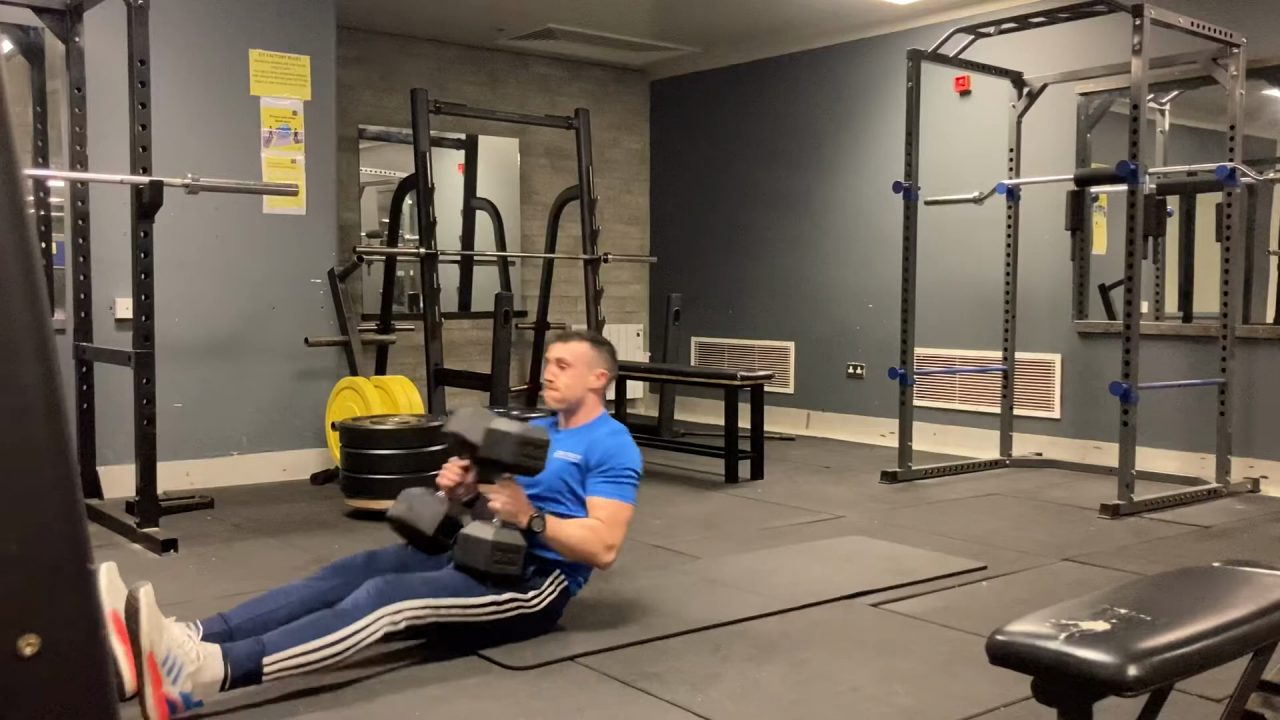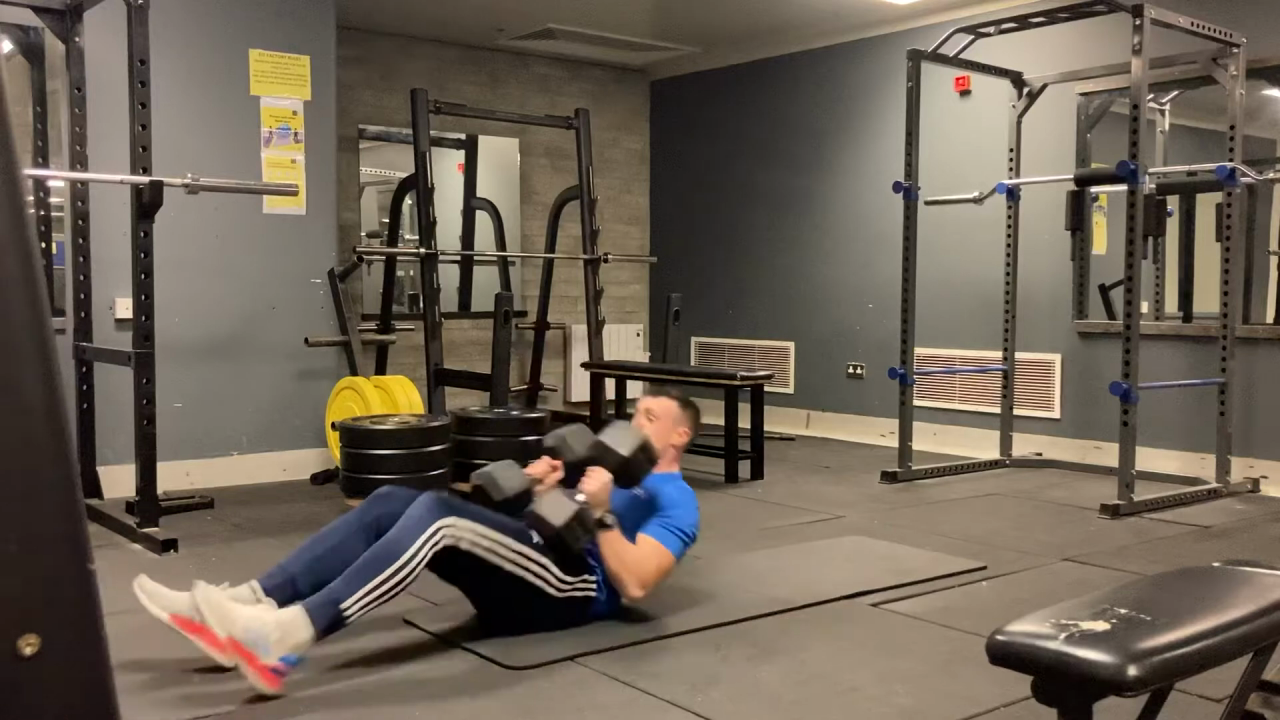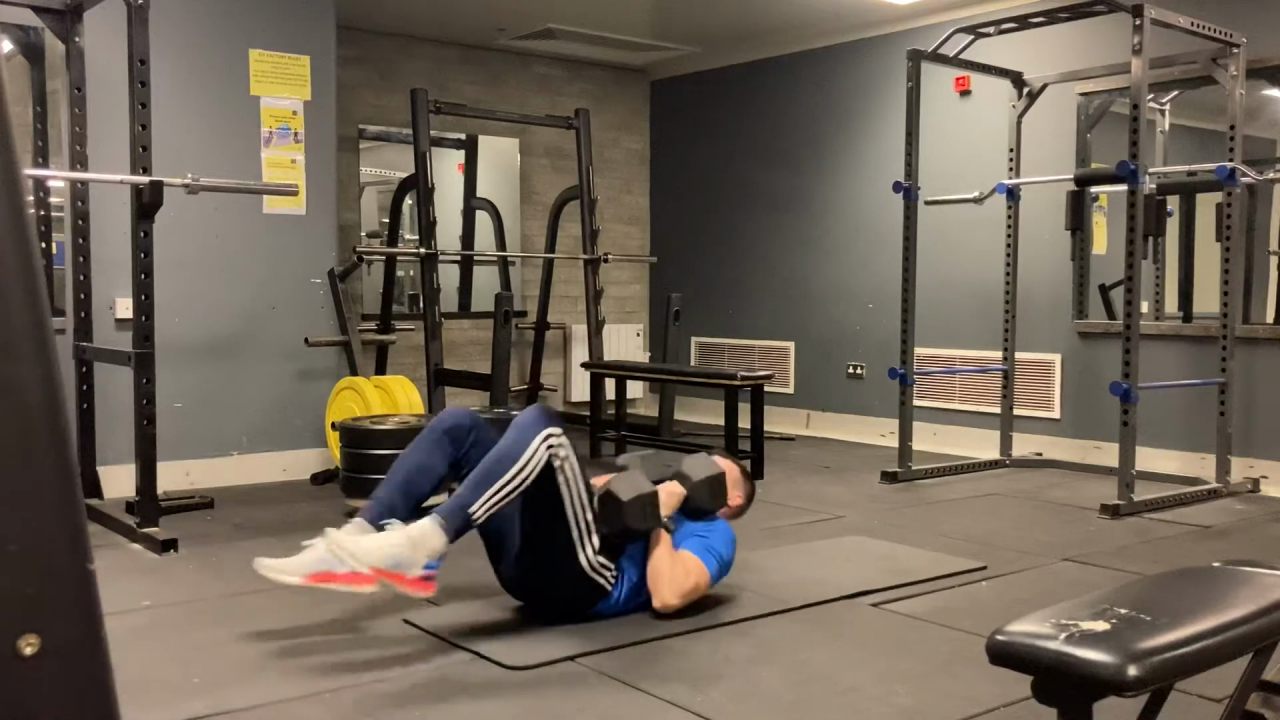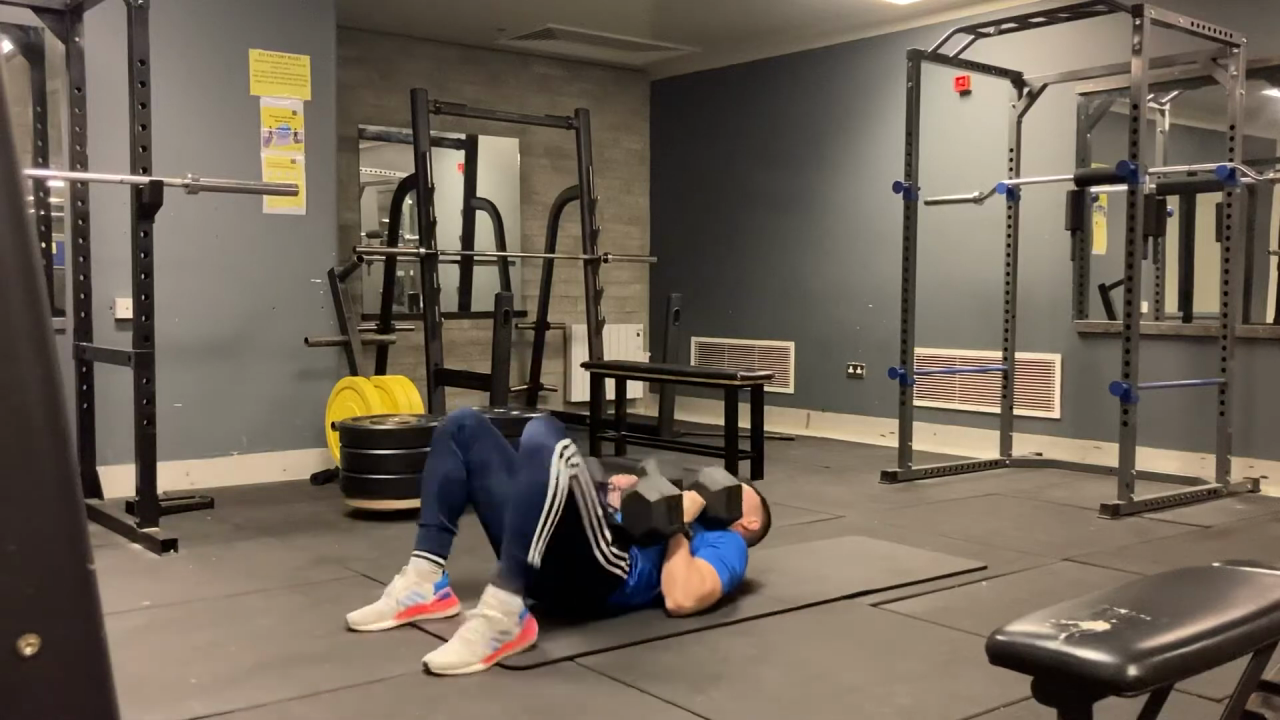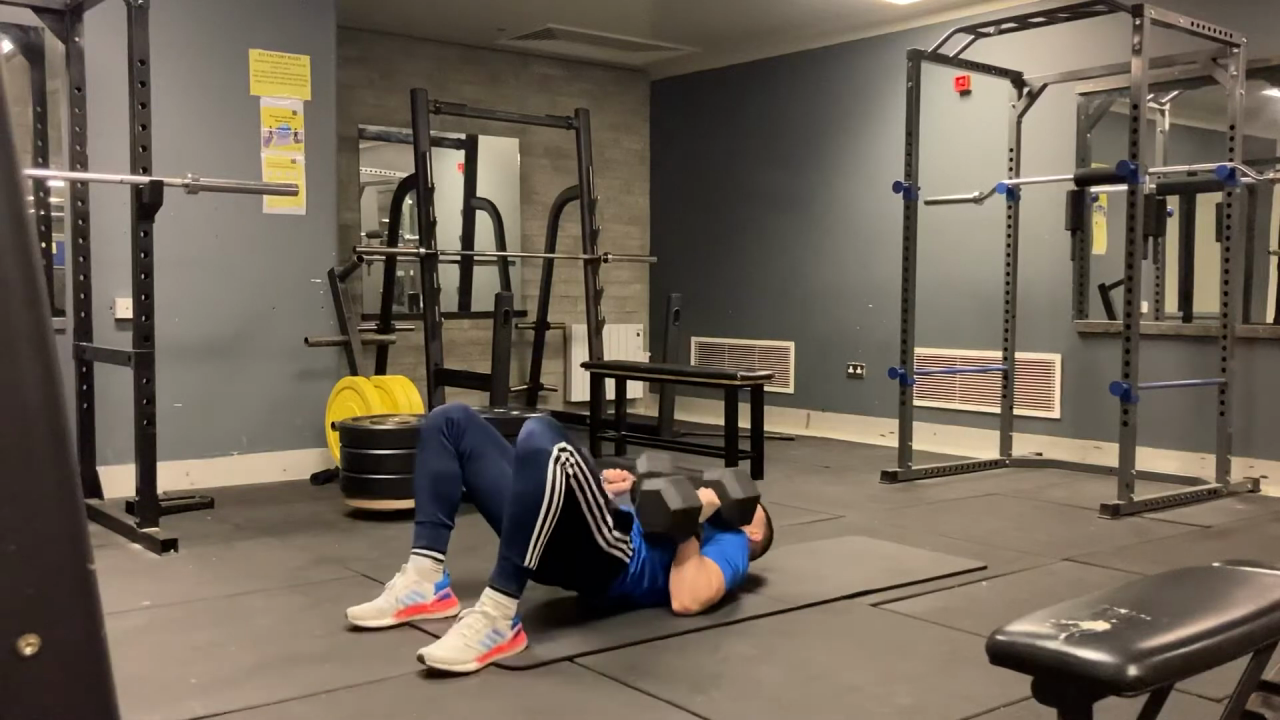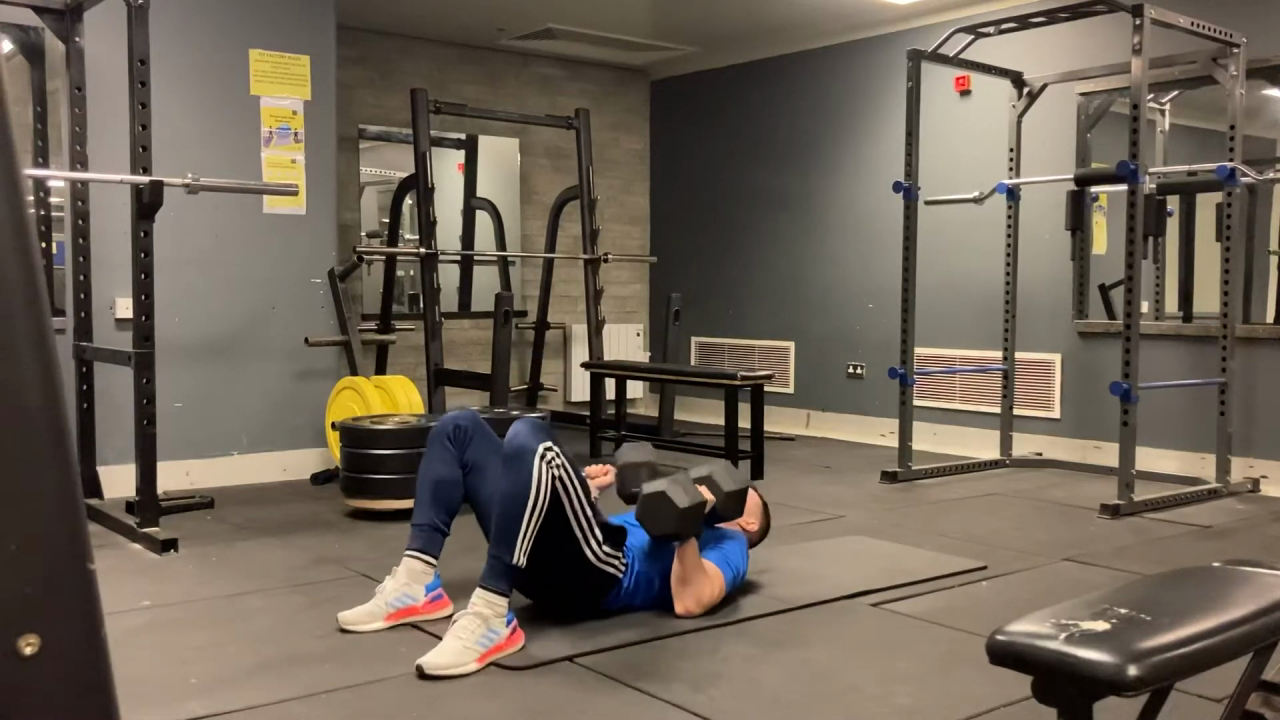
dt=0.3s
person 1, frame 1
left shoulder: (612, 446)
right shoulder: (536, 429)
left elbow: (603, 548)
left wrist: (529, 517)
right wrist: (464, 488)
left hip: (535, 584)
left knee: (386, 602)
right knee: (349, 574)
left ankle: (196, 676)
right ankle: (189, 643)
person 1, frame 2
left shoulder: (676, 504)
right shoulder: (612, 465)
left elbow: (634, 583)
left wrist: (598, 509)
right wrist: (532, 484)
left hip: (571, 590)
right hip: (521, 568)
left knee: (435, 510)
right knee: (391, 502)
left ankle: (288, 639)
right ankle: (246, 607)
person 1, frame 3
left shoulder: (713, 536)
right shoulder: (653, 501)
left elbow: (666, 595)
left wrist: (660, 516)
right wrist: (590, 490)
left hip: (584, 578)
right hip: (533, 562)
left knee: (541, 422)
right knee: (459, 423)
left ankle: (422, 548)
right ankle: (354, 543)
person 1, frame 4
left shoulder: (726, 545)
left elbow: (680, 599)
left wrist: (681, 523)
right wrist: (606, 500)
left hip: (599, 564)
right hip: (549, 553)
left knee: (545, 435)
right knee: (463, 427)
left ankle: (502, 615)
right ankle: (426, 582)
person 1, frame 5
left shoulder: (728, 546)
left elbow: (687, 600)
left wrist: (693, 517)
right wrist: (604, 493)
left hip: (604, 552)
right hip: (553, 535)
left knee: (543, 436)
right knee: (450, 422)
left ankle: (497, 617)
right ankle: (426, 582)
person 1, frame 6
left shoulder: (728, 546)
left elbow: (689, 603)
right wrist: (586, 492)
left hip: (594, 571)
right hip: (542, 560)
left knee: (531, 438)
right knee: (460, 427)
left ankle: (491, 616)
right ankle: (417, 583)
